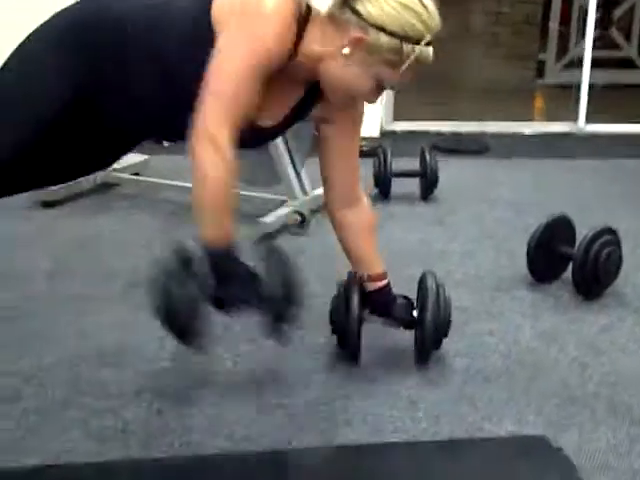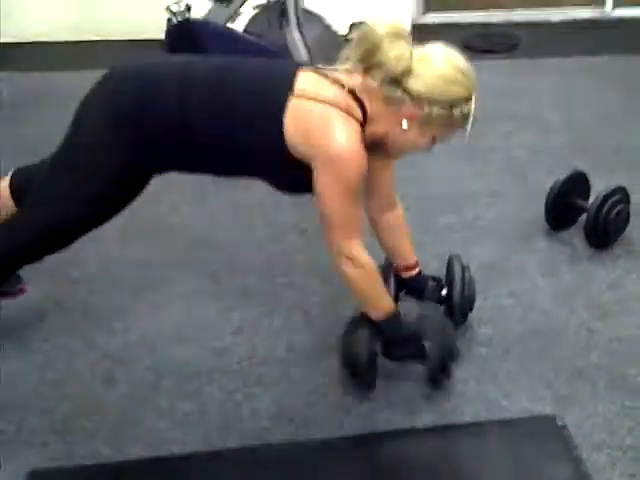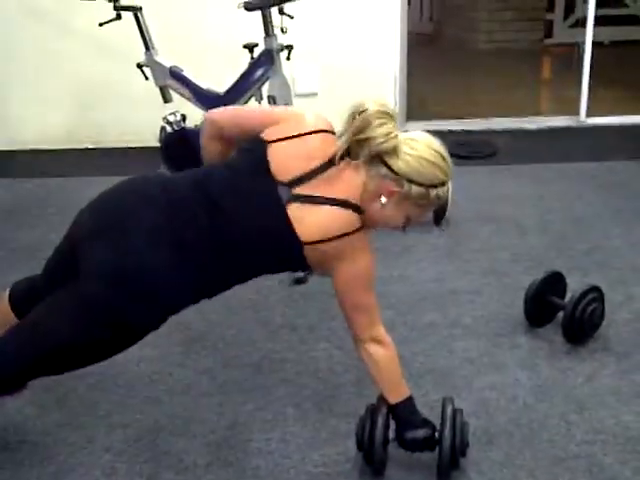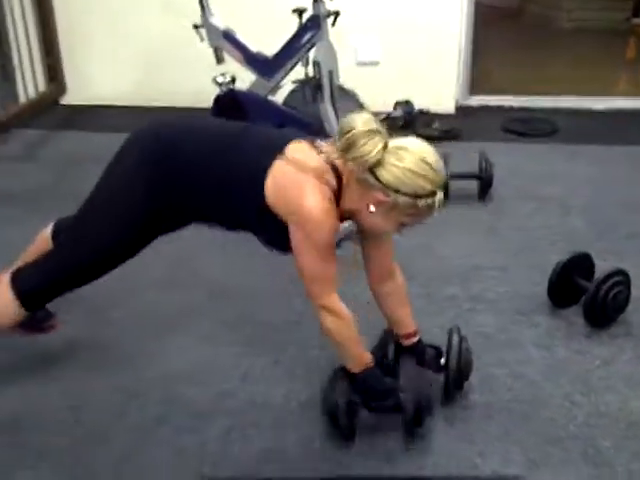
dt=1s
person 1, frame 1
left shoulder: (333, 99)
left elbow: (346, 201)
right elbow: (210, 141)
left wrist: (379, 291)
right wrist: (221, 259)
right hip: (74, 59)
person 1, frame 2
left shoulder: (376, 109)
right shoulder: (341, 138)
left elbow: (384, 207)
right elbow: (348, 252)
left wrist: (414, 278)
right wrist: (393, 327)
left hip: (160, 101)
right hip: (132, 117)
left knee: (49, 191)
right knee: (48, 214)
person 1, frame 3
left shoulder: (311, 129)
right shoulder: (347, 238)
left elbow: (215, 123)
right elbow: (371, 337)
right wrist: (407, 415)
left hip: (121, 207)
right hip: (135, 284)
left knee: (41, 292)
person 1, frame 4
left shoulder: (365, 178)
right shoulder: (313, 201)
left elbow: (385, 277)
right elbow: (328, 306)
left wrist: (412, 344)
right wrist: (367, 377)
left hip: (186, 166)
right hip: (158, 166)
left knee: (82, 236)
right knee: (70, 265)
